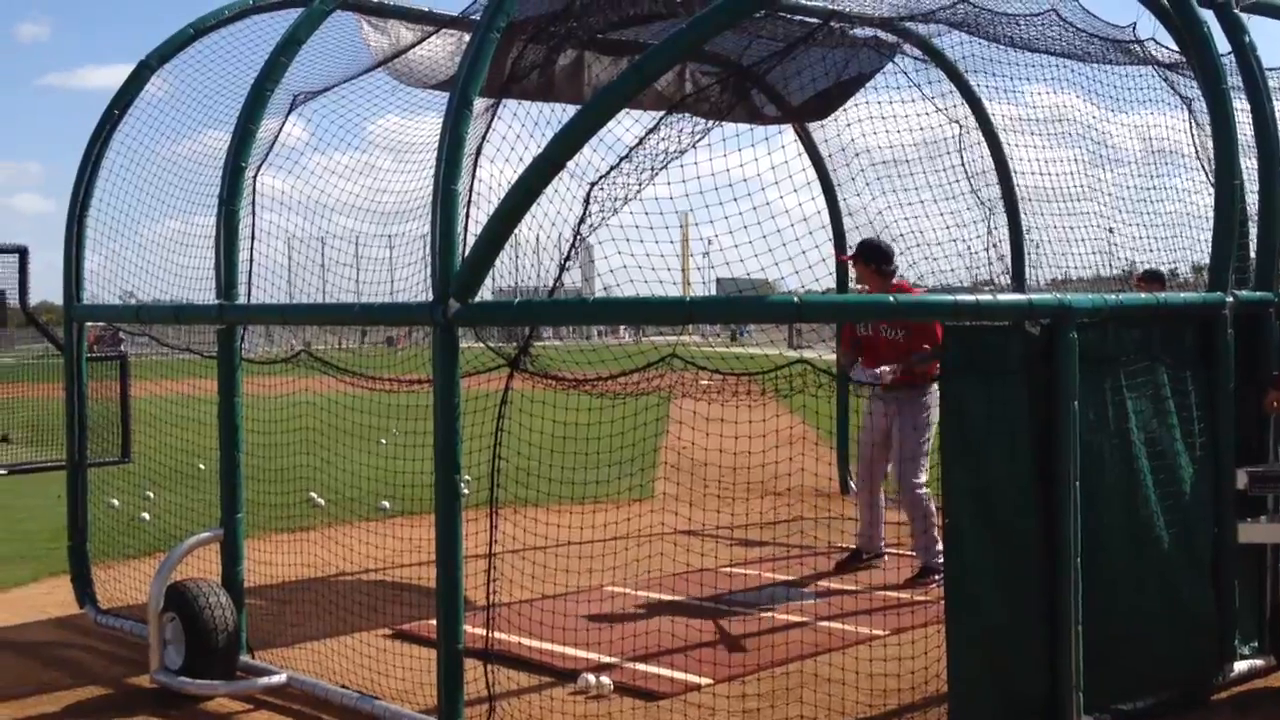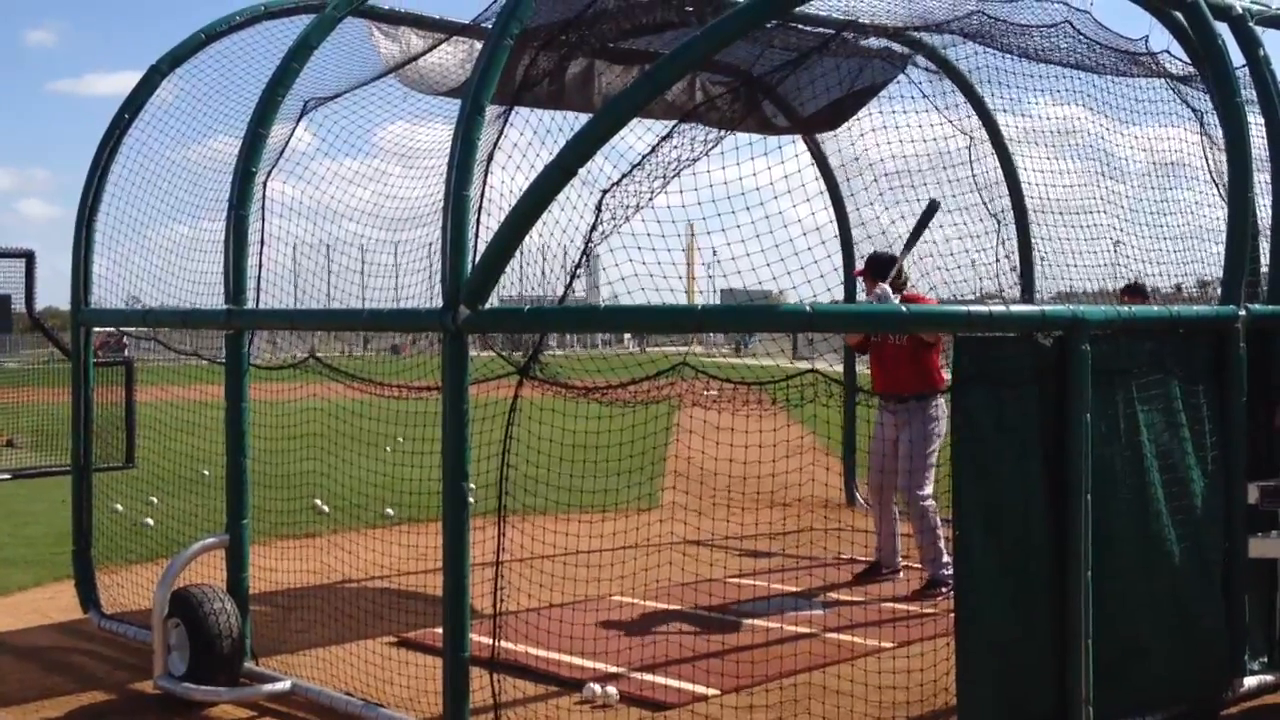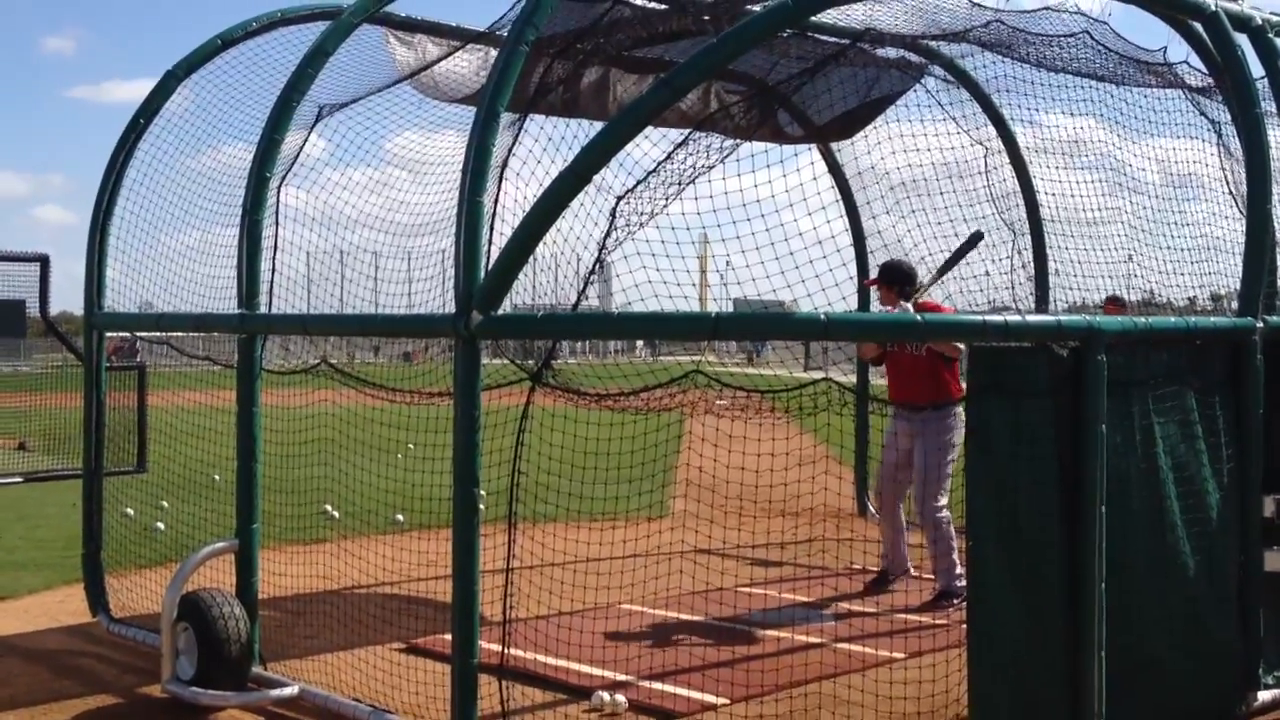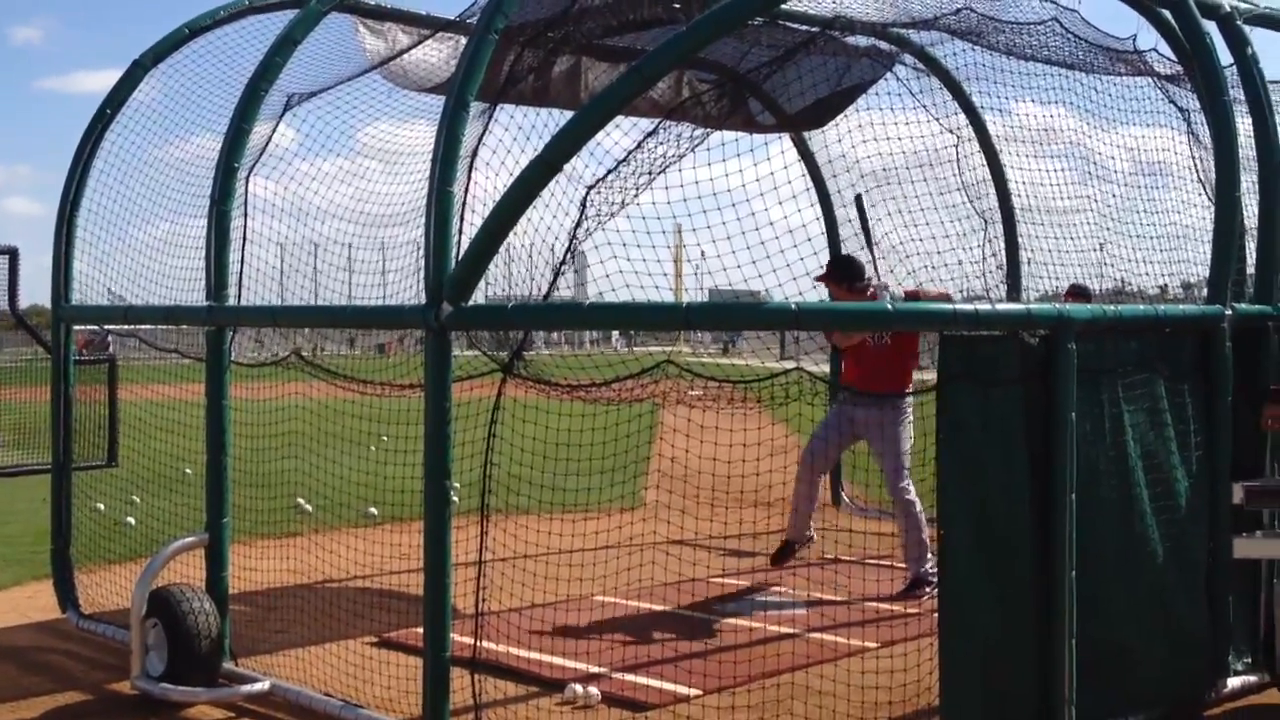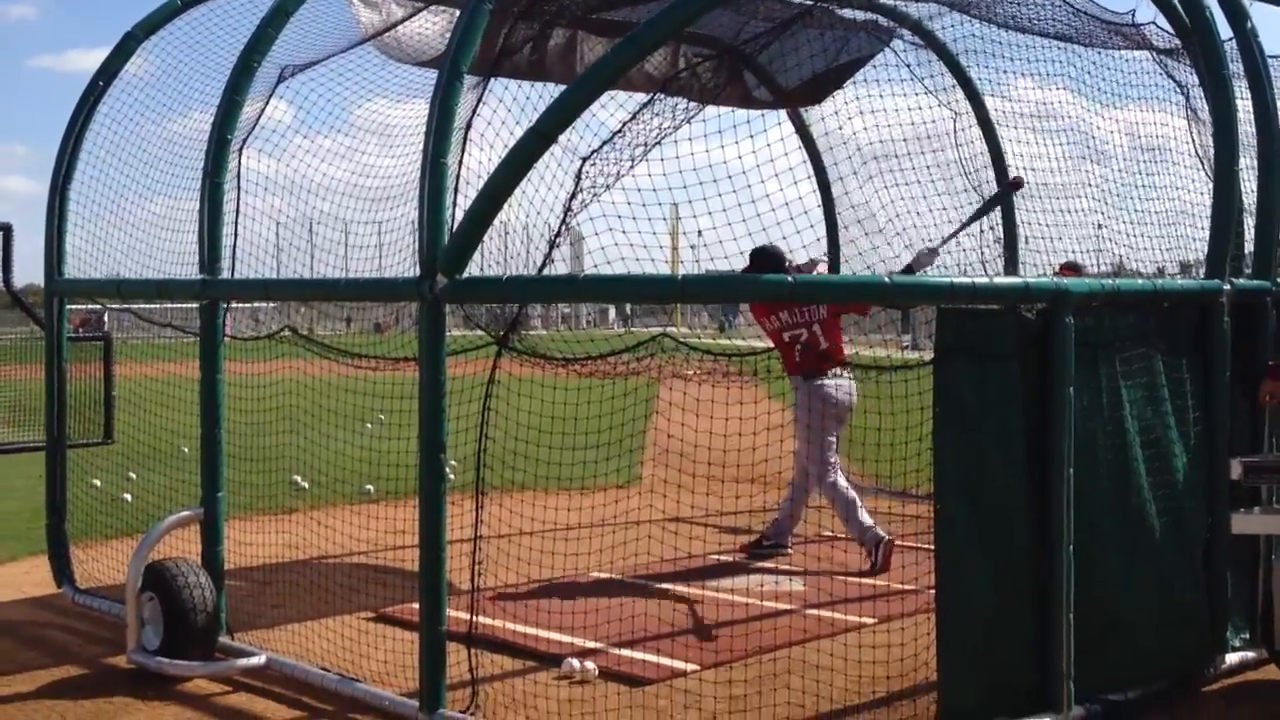
dt=0.7s
person 1, frame 1
left shoulder: (914, 300)
left elbow: (934, 353)
right elbow: (847, 348)
left wrist: (897, 368)
right wrist: (856, 367)
left hip: (914, 398)
right hip: (879, 399)
left knee: (910, 482)
right knee: (867, 477)
left ankle: (934, 562)
right ankle: (869, 547)
person 1, frame 2
left shoulder: (922, 305)
left elbow: (934, 332)
right elbow: (852, 340)
left wrist: (895, 306)
left hip: (922, 409)
right hip: (887, 408)
left knee: (916, 491)
right knee: (880, 488)
left ankle: (942, 573)
right ankle: (887, 560)
person 1, frame 3
left shoulder: (939, 314)
left elbow: (956, 350)
right elbow: (866, 353)
left hip: (939, 419)
right hip: (902, 417)
left knee: (930, 504)
right knee: (887, 496)
left ankle: (954, 586)
right ankle: (894, 566)
person 1, frame 4
left shoulder: (900, 304)
left elbow: (946, 300)
right elbow: (845, 338)
left wrist: (908, 299)
left hip: (892, 407)
right hip: (849, 403)
left knee: (900, 488)
right knee: (810, 462)
left ankle: (925, 574)
right ankle: (798, 534)
person 1, frame 5
left shoulder: (761, 308)
left wrist: (803, 269)
right wrist: (913, 268)
left hip: (813, 390)
right hip: (842, 384)
left knee: (825, 472)
right knee: (807, 467)
left ankle: (875, 540)
right ankle: (777, 536)
